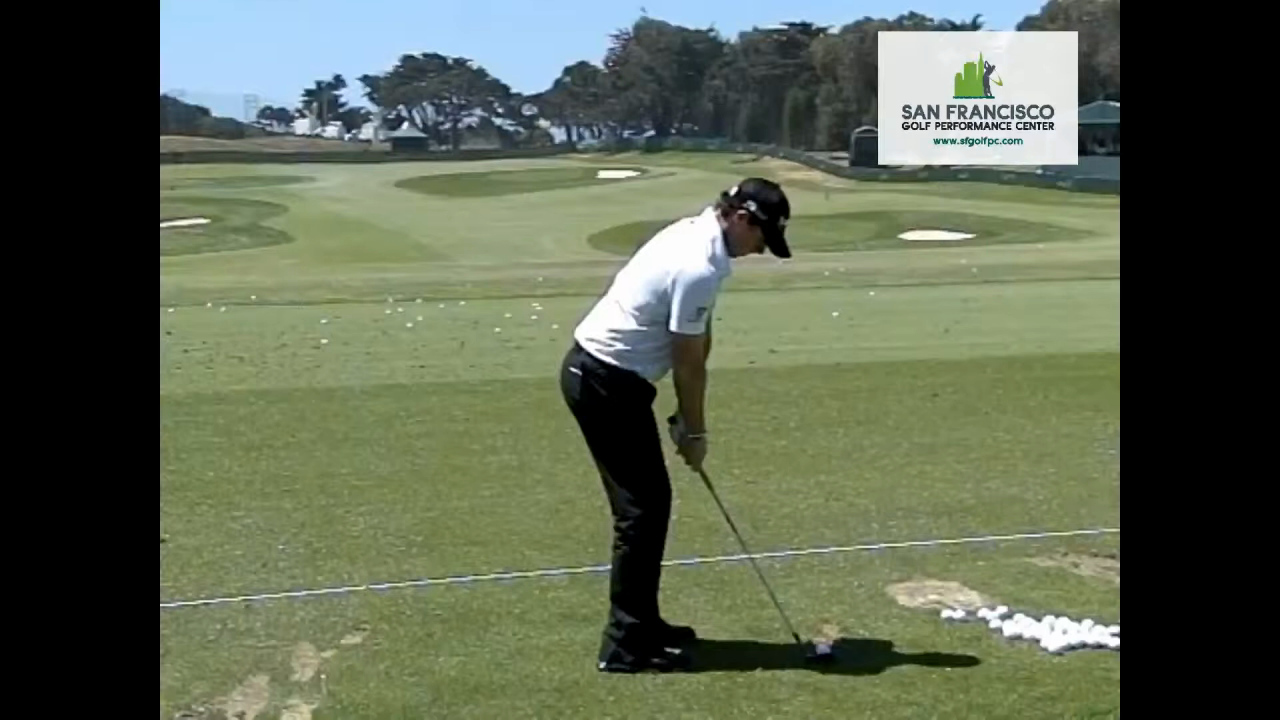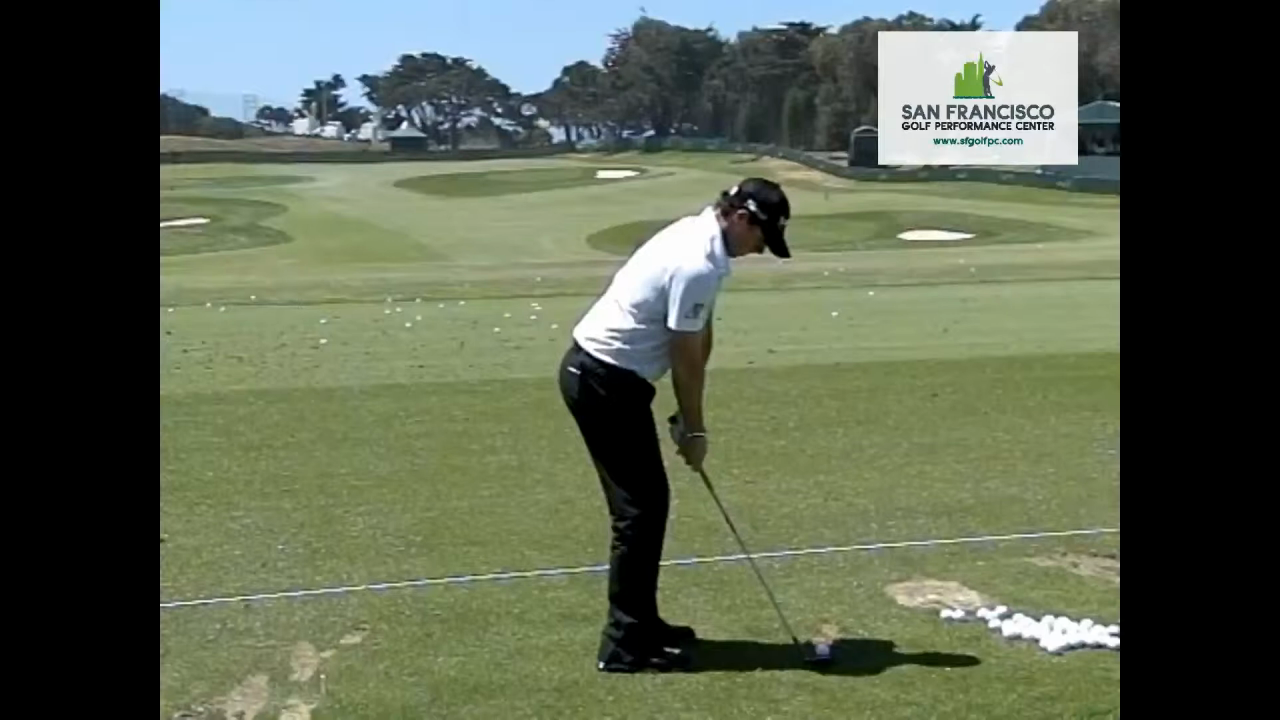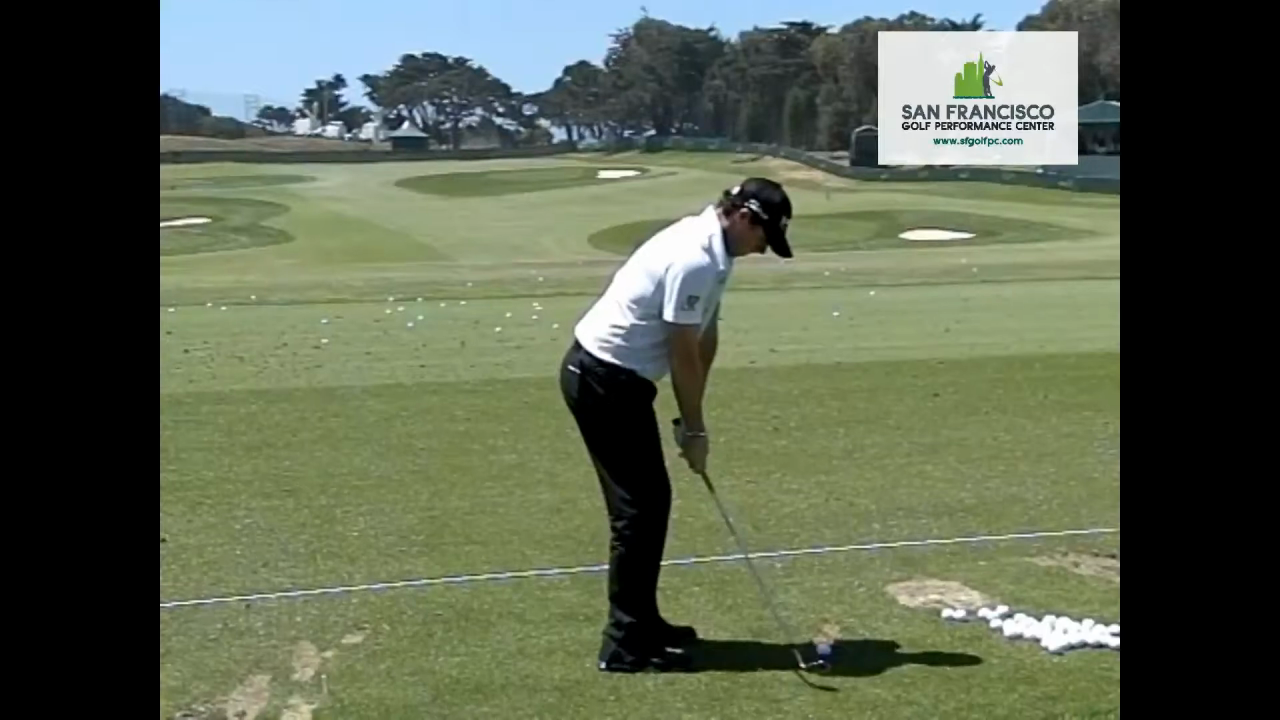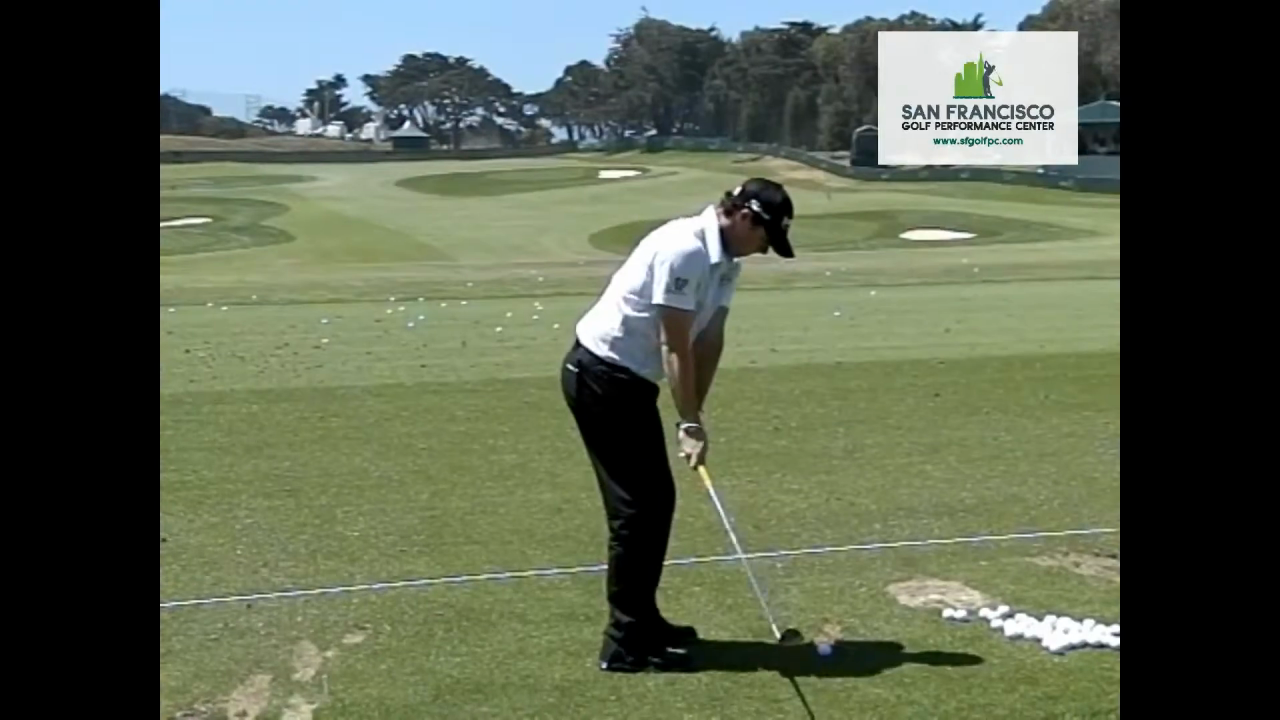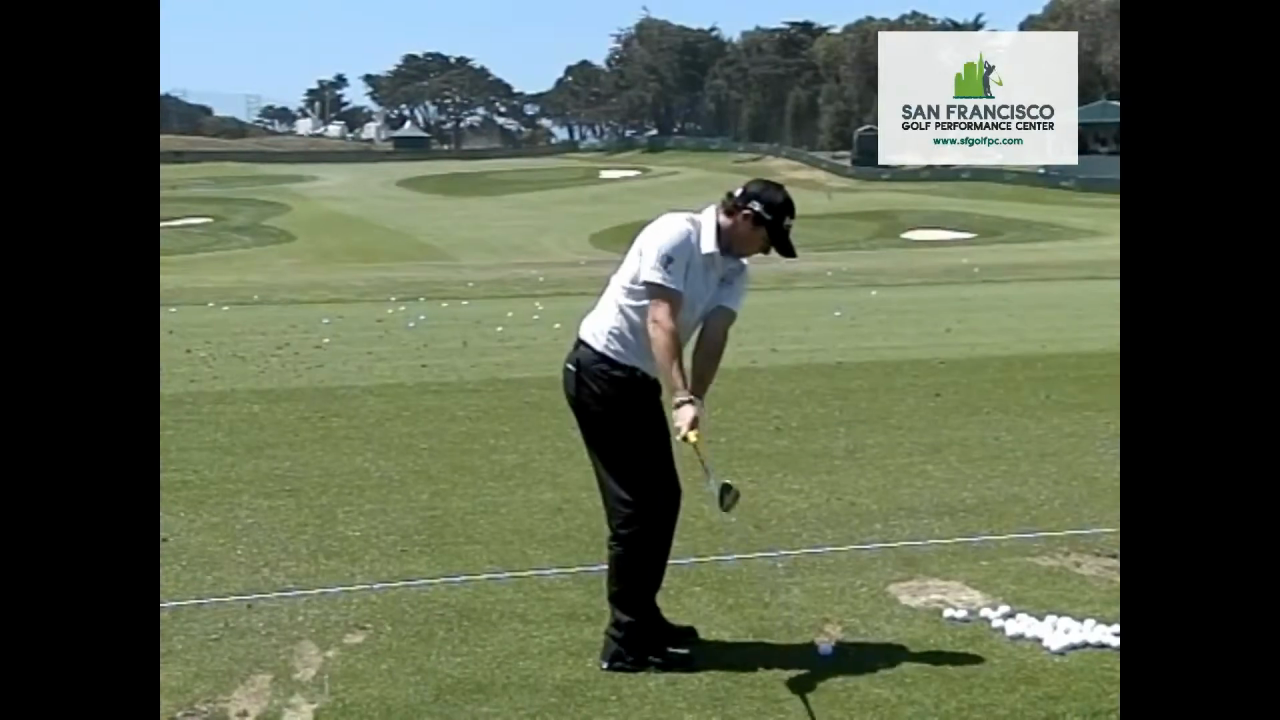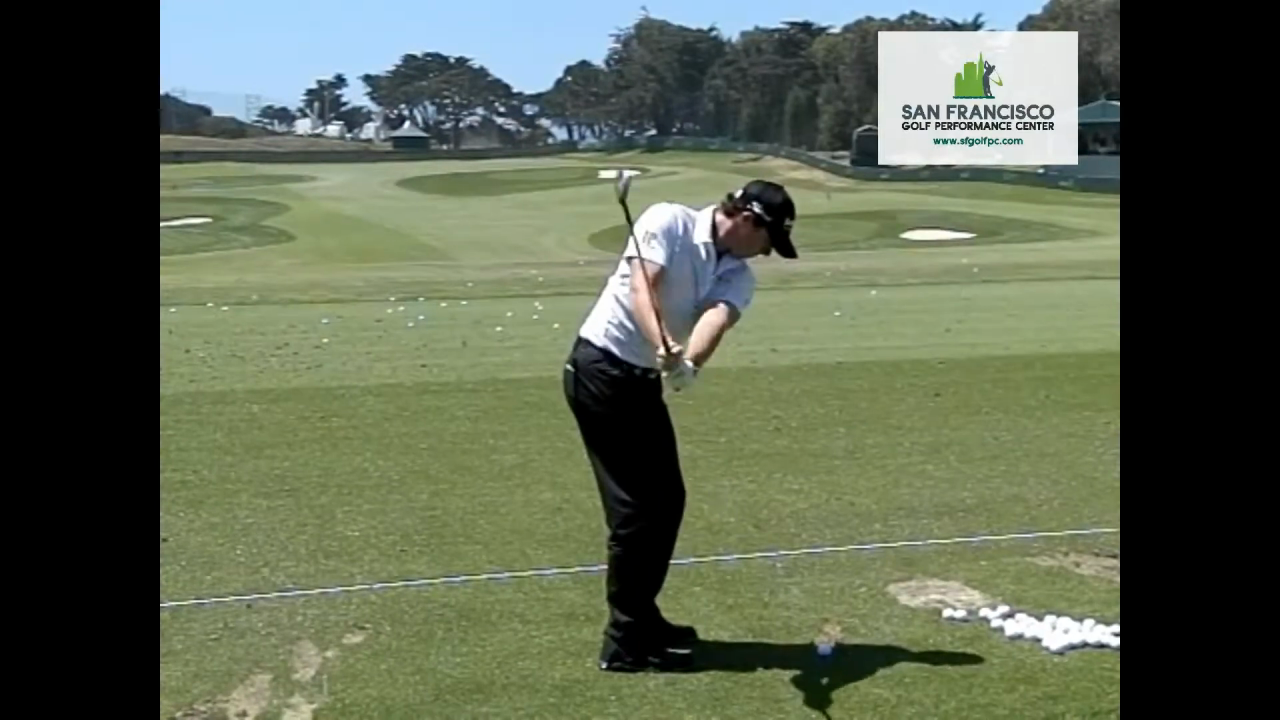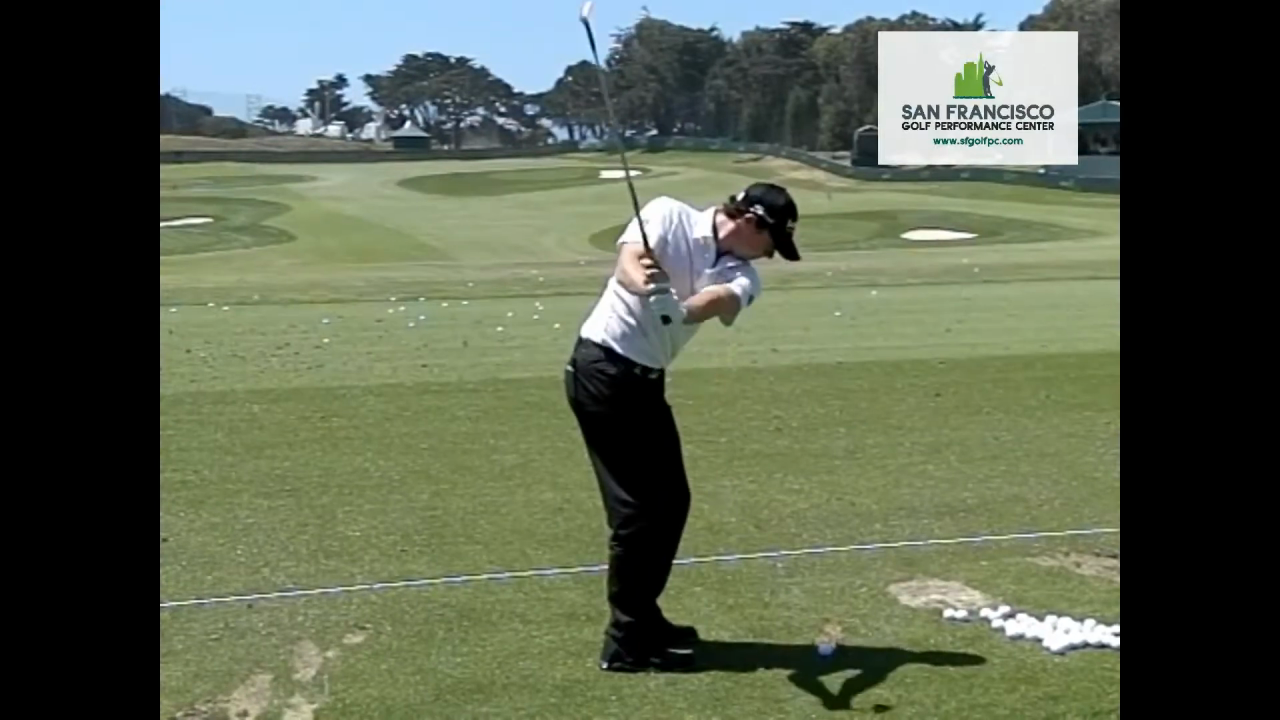
dt=0.3s
person 1, frame 1
left shoulder: (695, 234)
right shoulder: (699, 268)
left elbow: (699, 341)
right elbow: (688, 362)
left wrist: (686, 417)
right wrist: (695, 431)
left hip: (610, 375)
right hip: (604, 381)
left knee: (653, 500)
right knee: (641, 509)
left ankle: (641, 620)
right ankle: (625, 644)
person 1, frame 2
left shoulder: (699, 236)
right shoulder: (697, 264)
left elbow: (700, 339)
right elbow: (686, 359)
left wrist: (687, 416)
right wrist: (695, 430)
left hip: (610, 375)
right hip: (602, 379)
left knee: (650, 500)
right knee: (639, 508)
left ankle: (639, 620)
right ankle: (623, 645)
person 1, frame 3
left shoulder: (713, 253)
right shoulder: (693, 259)
left elbow: (705, 338)
right elbow: (683, 356)
left wrist: (692, 417)
right wrist: (695, 430)
left hip: (621, 378)
right hip: (601, 378)
left knee: (654, 500)
right knee: (637, 508)
left ankle: (641, 619)
right ankle: (624, 644)
person 1, frame 4
left shoulder: (725, 262)
right shoulder: (685, 247)
left elbow: (709, 341)
right elbow: (674, 344)
left wrist: (694, 415)
right wrist: (690, 424)
left hip: (628, 380)
right hip: (601, 376)
left knee: (657, 500)
right knee: (636, 508)
left ankle: (641, 619)
right ankle: (625, 644)
person 1, frame 5
left shoulder: (734, 273)
right shoulder: (675, 232)
left elbow: (713, 337)
right elbow: (661, 320)
left wrist: (695, 401)
right wrist: (682, 397)
left hip: (640, 381)
right hip: (601, 372)
left knee: (662, 500)
right knee: (635, 507)
left ankle: (642, 617)
right ankle: (626, 642)
person 1, frame 6
left shoulder: (738, 276)
right shoulder: (668, 221)
left elbow: (715, 324)
right elbow: (642, 289)
left wrist: (687, 365)
right wrist: (663, 347)
left hip: (643, 379)
right hip: (601, 369)
left knee: (666, 500)
right knee: (635, 507)
left ankle: (641, 617)
right ankle: (625, 642)
person 1, frame 7
left shoulder: (743, 277)
right shoulder: (668, 215)
left elbow: (718, 300)
right elbow: (625, 268)
left wrist: (679, 307)
right wrist: (646, 280)
left hip: (645, 378)
right hip: (603, 368)
left knee: (670, 501)
right knee: (636, 507)
left ankle: (643, 617)
right ankle: (626, 642)
